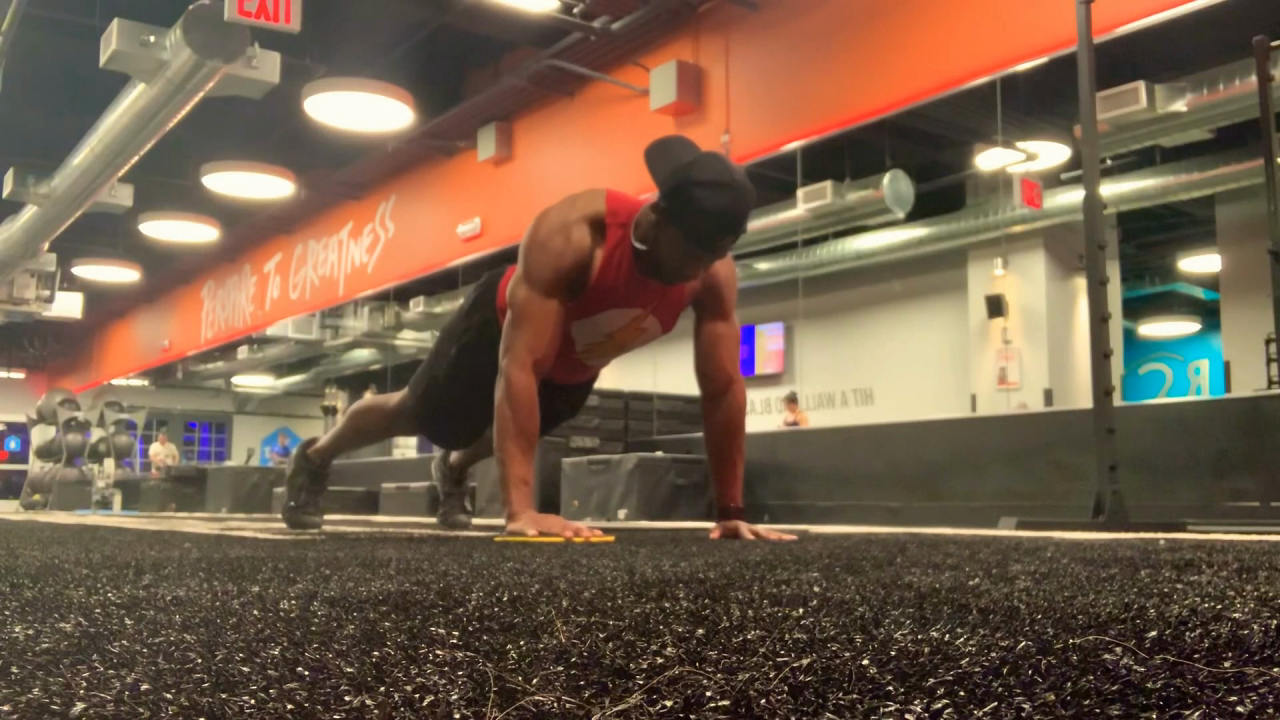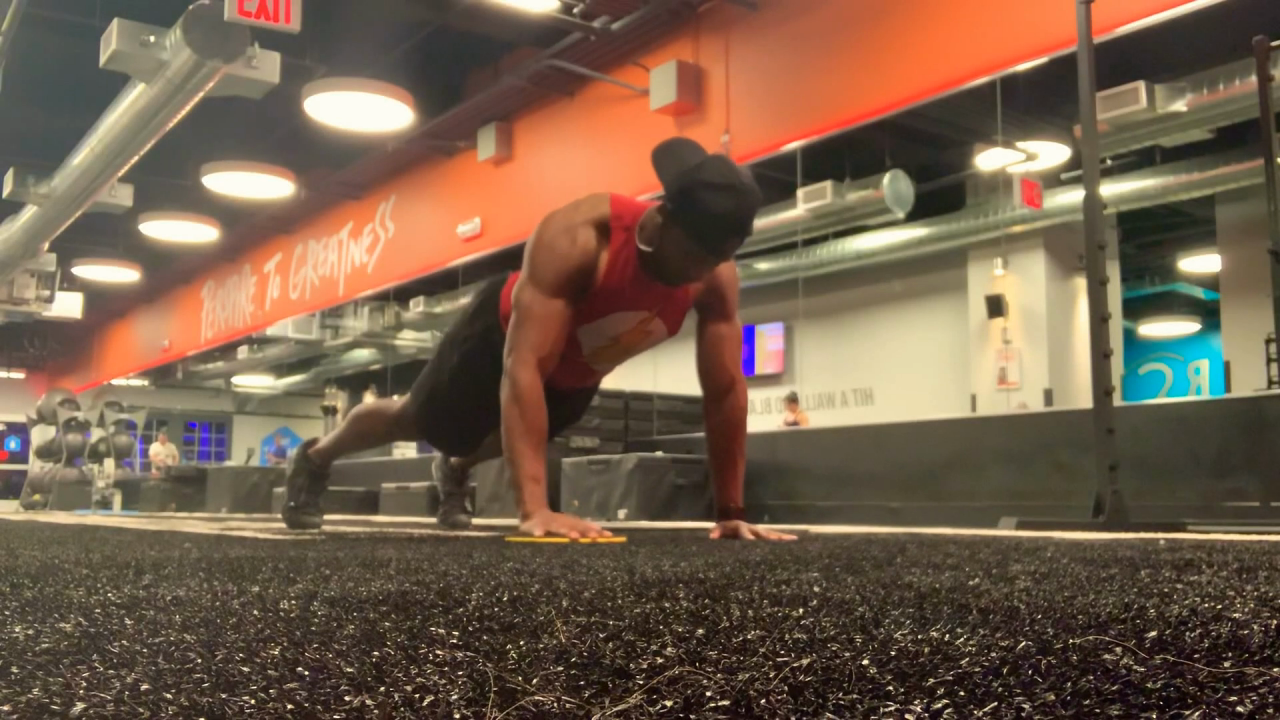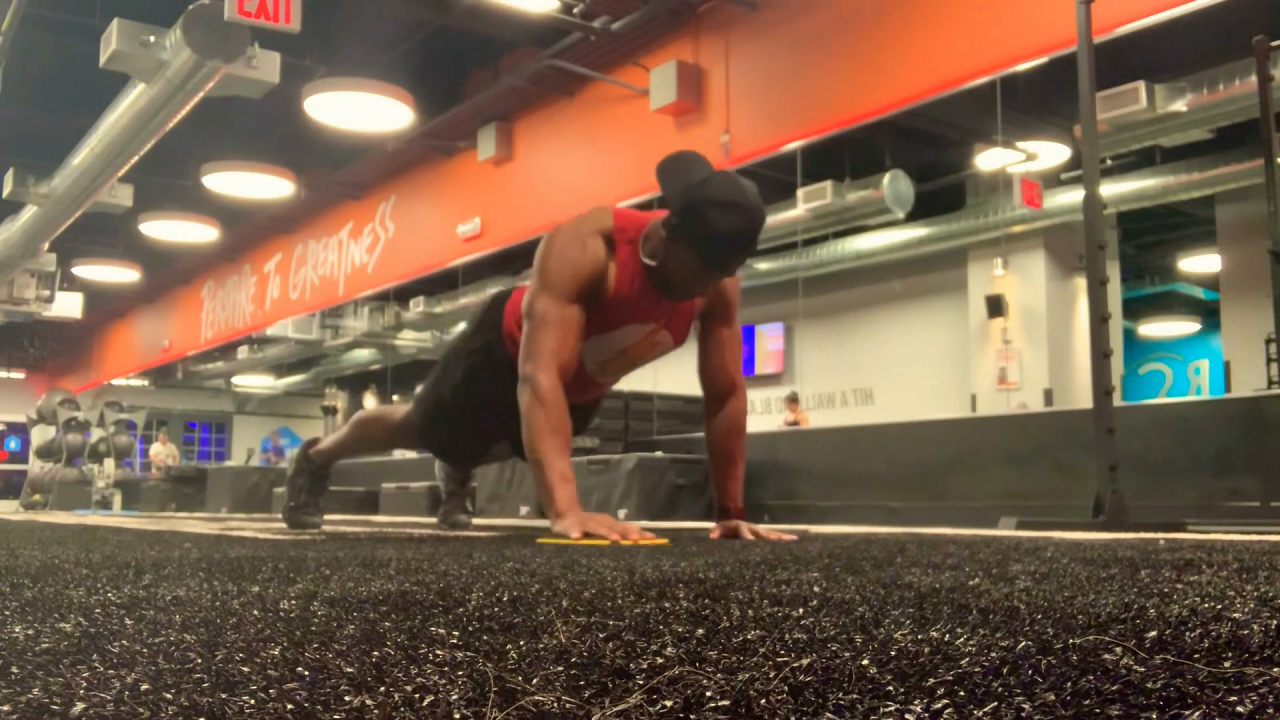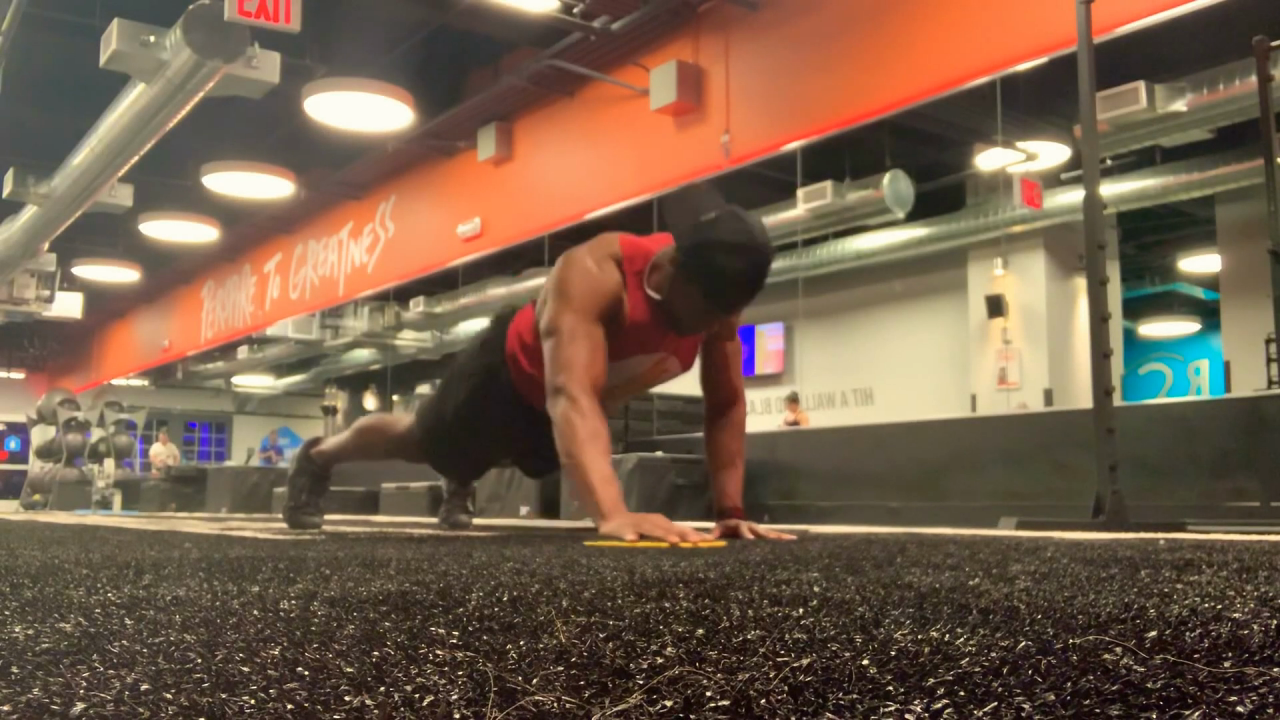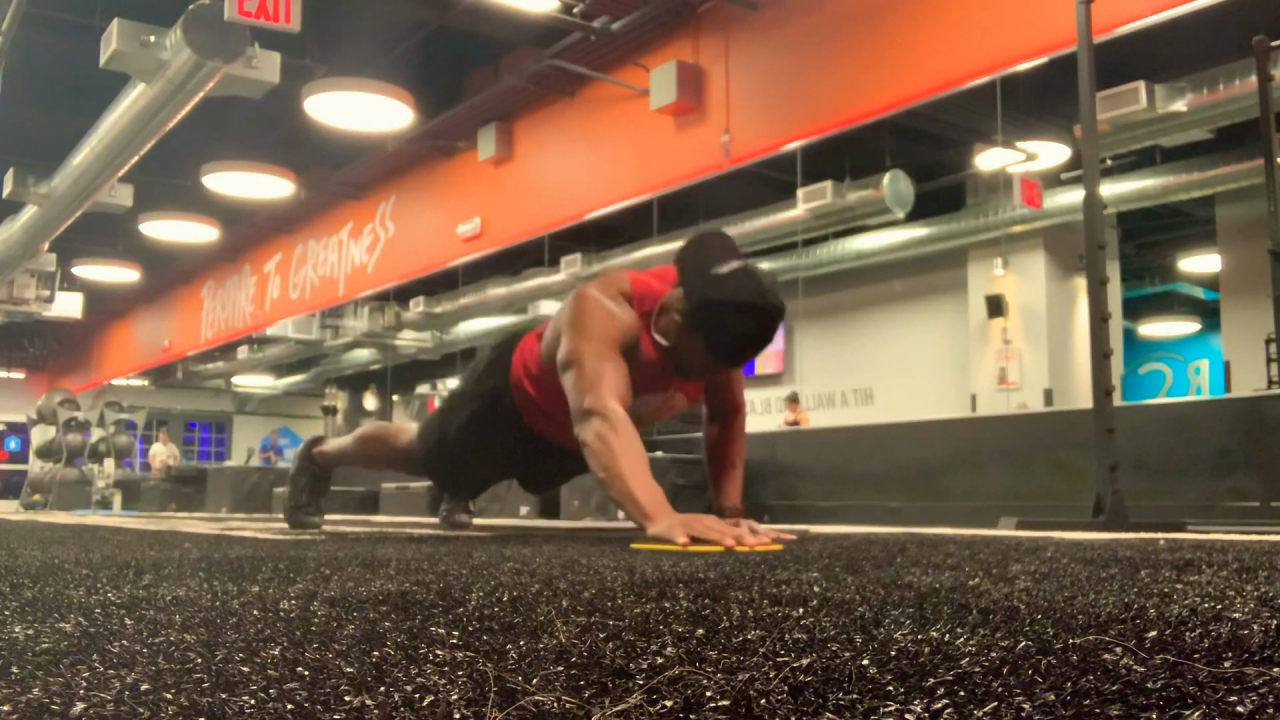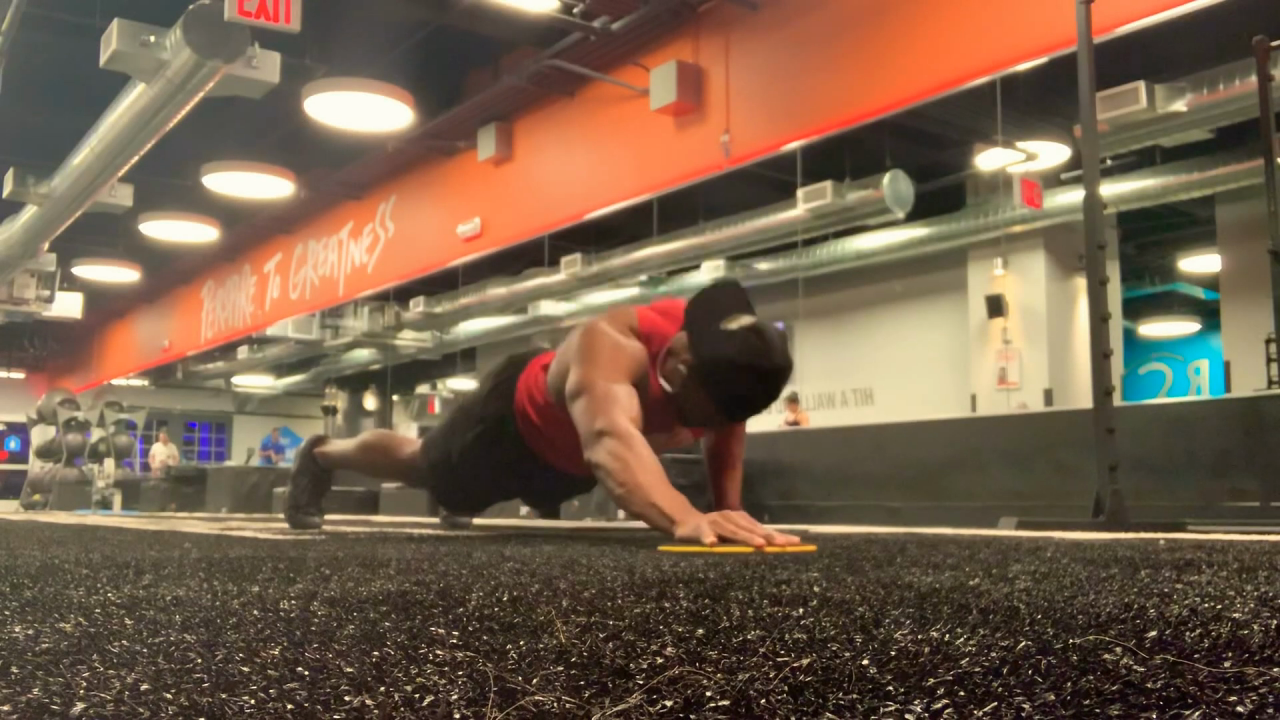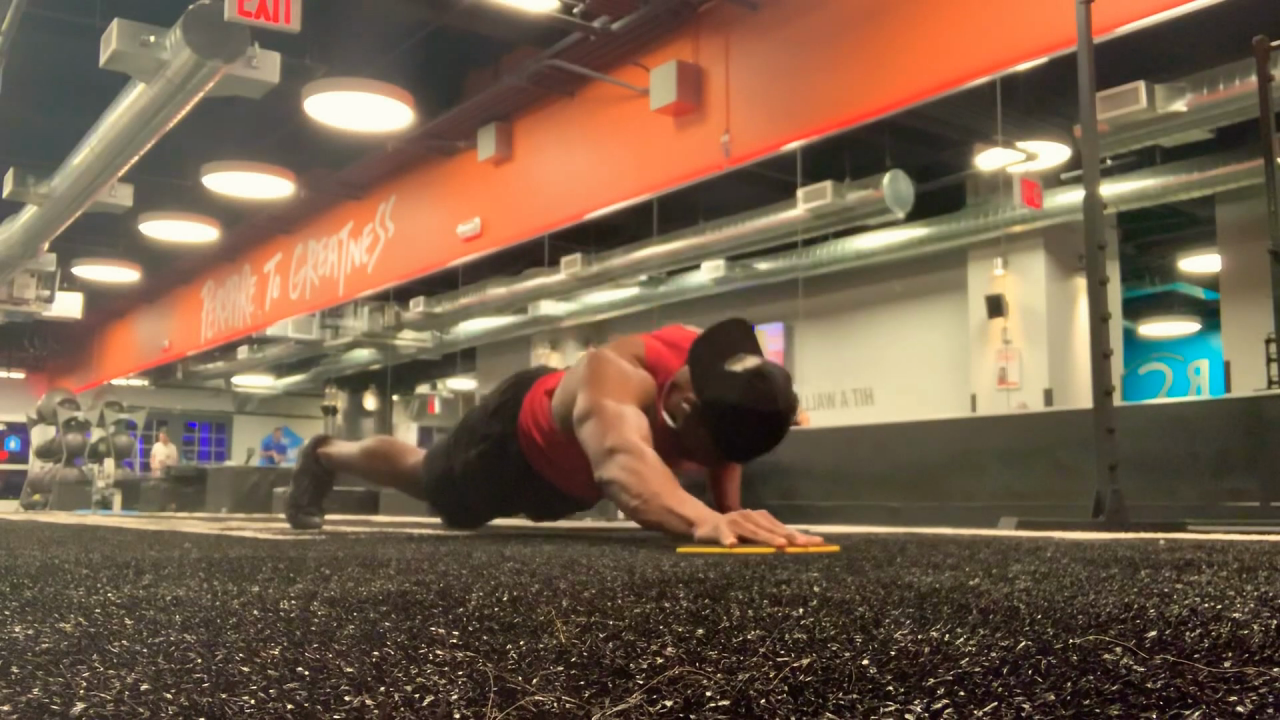
dt=0.2s
person 1, frame 1
left shoulder: (712, 273)
right shoulder: (570, 235)
left elbow: (723, 387)
right elbow: (519, 367)
left wrist: (729, 511)
right wrist: (520, 509)
left hip: (576, 369)
right hip: (497, 331)
left knee: (513, 429)
right knee: (413, 415)
left ankle: (453, 471)
right ankle: (314, 459)
person 1, frame 2
left shoulder: (716, 276)
right shoulder: (575, 238)
left elbow: (725, 389)
right elbow: (523, 368)
left wrist: (731, 511)
right wrist: (534, 508)
left hip: (578, 376)
right hip: (500, 338)
left knee: (513, 436)
right knee: (414, 423)
left ankle: (455, 472)
right ankle: (315, 459)
person 1, frame 3
left shoulder: (717, 284)
right shoulder: (583, 250)
left elbow: (726, 393)
right elbow: (539, 377)
left wrist: (731, 512)
right wrist: (565, 509)
left hip: (585, 386)
right hip: (506, 353)
left knee: (523, 444)
right knee: (415, 431)
left ankle: (457, 474)
right ankle: (316, 459)
person 1, frame 4
left shoulder: (714, 296)
right shoulder: (595, 276)
left elbow: (726, 403)
right elbow: (572, 395)
left wrist: (730, 512)
right wrist: (613, 514)
left hip: (588, 396)
right hip: (510, 375)
right knee: (418, 443)
left ankle: (460, 483)
right ankle: (317, 459)
person 1, frame 5
left shoulder: (713, 325)
right shoulder: (605, 312)
left elbow: (727, 416)
right elbow: (600, 417)
left wrist: (730, 513)
right wrist: (659, 518)
left hip: (569, 433)
right hip: (513, 401)
right knee: (419, 455)
left ankle: (460, 491)
right ankle: (318, 458)
person 1, frame 6
left shoulder: (718, 358)
right shoulder: (613, 346)
left elbow: (727, 430)
right elbow: (611, 441)
left wrist: (728, 510)
right wrist: (685, 519)
right hip: (516, 424)
right knee: (422, 466)
left ankle: (462, 504)
right ankle: (321, 457)
person 1, frame 7
left shoulder: (719, 382)
right shoulder: (619, 377)
left elbow: (727, 444)
right elbow: (621, 461)
left wrist: (731, 514)
right wrist: (704, 520)
right hip: (519, 440)
right knee: (424, 477)
right ankle: (324, 456)
